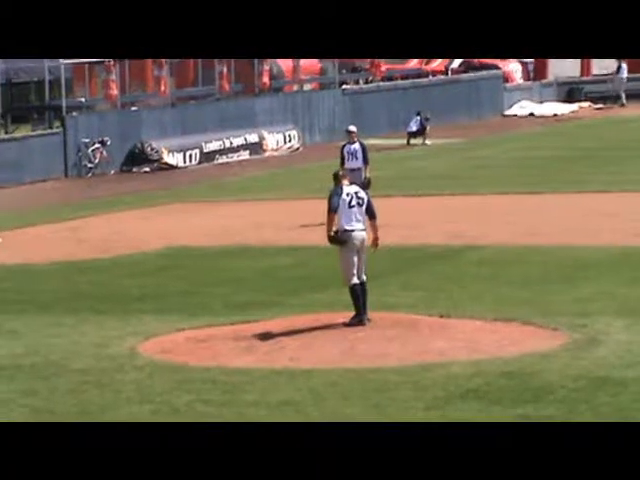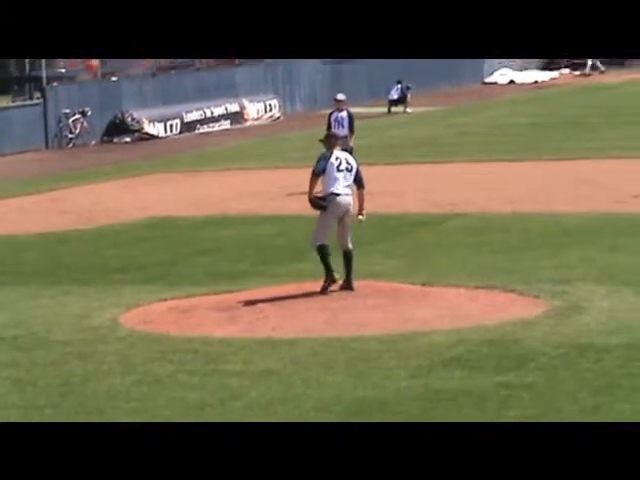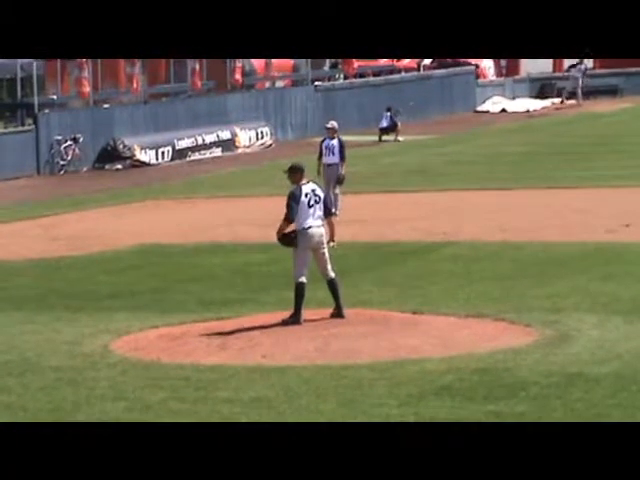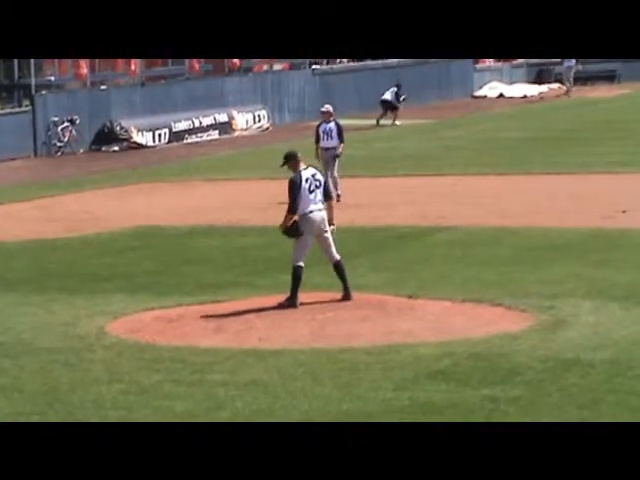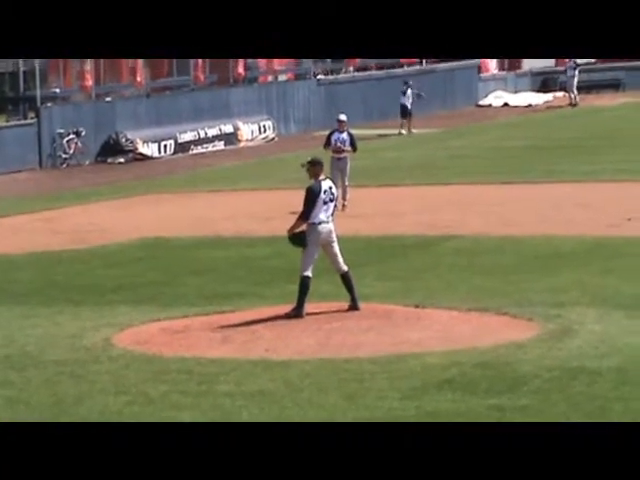
dt=1s
person 1, frame 1
left shoulder: (337, 191)
right shoulder: (361, 191)
left elbow: (332, 211)
right elbow: (373, 216)
left wrist: (329, 231)
right wrist: (375, 236)
left hip: (348, 236)
right hip: (362, 234)
left knee: (351, 277)
right knee: (360, 275)
left ankle: (360, 315)
right ankle: (364, 313)
person 1, frame 2
left shoulder: (327, 155)
right shoulder: (351, 159)
left elbow: (316, 174)
right elbow: (360, 186)
left wrist: (310, 194)
right wrist: (361, 208)
left hip: (333, 200)
right hip: (348, 201)
left knee: (319, 239)
right knee: (346, 242)
left ankle: (330, 273)
right ankle: (348, 281)
person 1, frame 3
left shoulder: (295, 193)
right shoulder: (318, 188)
left elbow: (290, 218)
right elbow: (329, 214)
left wrist: (280, 230)
right wrist: (332, 235)
left hip: (305, 234)
right hip: (320, 232)
left knee: (300, 275)
right knee: (328, 272)
left ankle: (297, 315)
right ankle: (339, 308)
person 1, frame 4
left shoulder: (295, 179)
right shoulder: (317, 173)
left elbow: (293, 208)
right elbow: (329, 198)
left wrist: (284, 224)
right wrist: (331, 218)
left hip: (308, 219)
right hip: (322, 216)
left knee: (298, 260)
right knee: (333, 255)
left ankle: (293, 298)
right ankle: (346, 290)
person 1, frame 5
left shoulder: (313, 188)
right shoulder: (332, 186)
left elbow: (306, 214)
left wrist: (292, 229)
left hip: (315, 229)
right hip: (329, 227)
left knee: (306, 270)
right knee: (340, 266)
left ankle: (299, 308)
right ankle: (354, 301)
